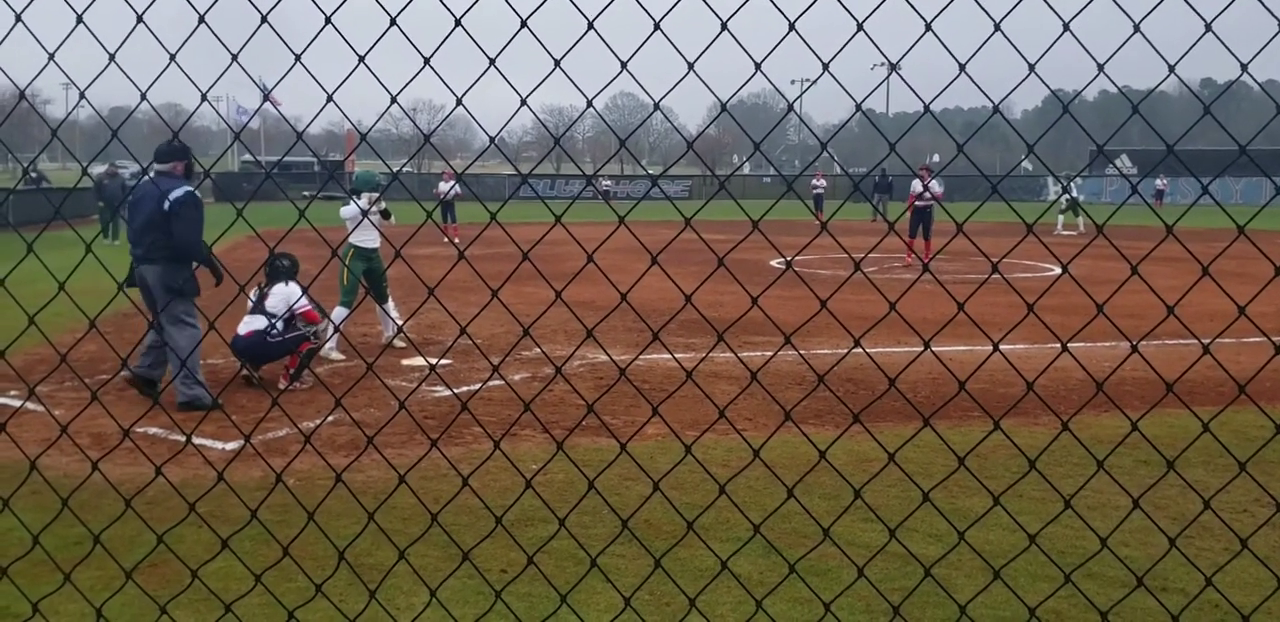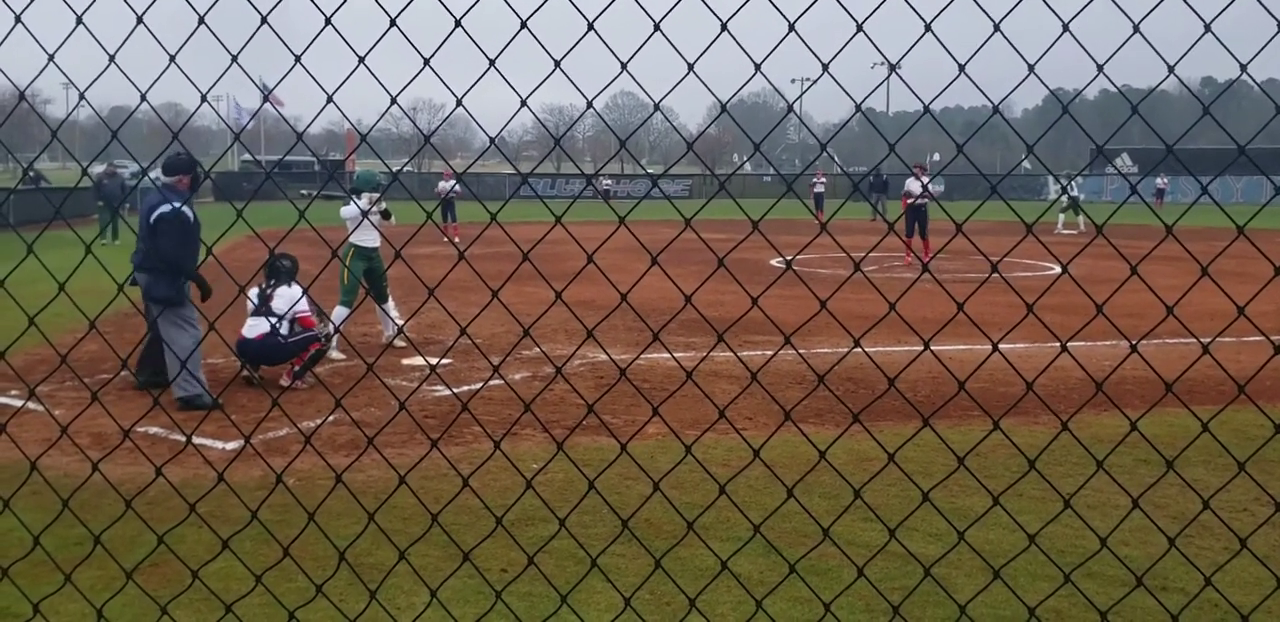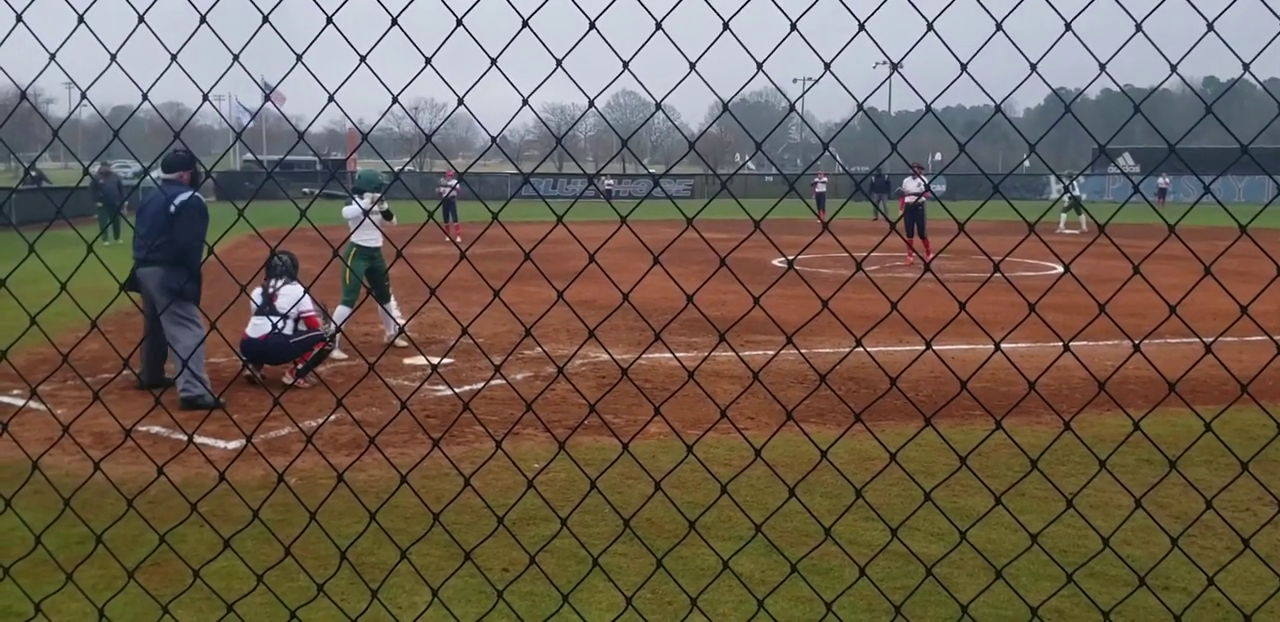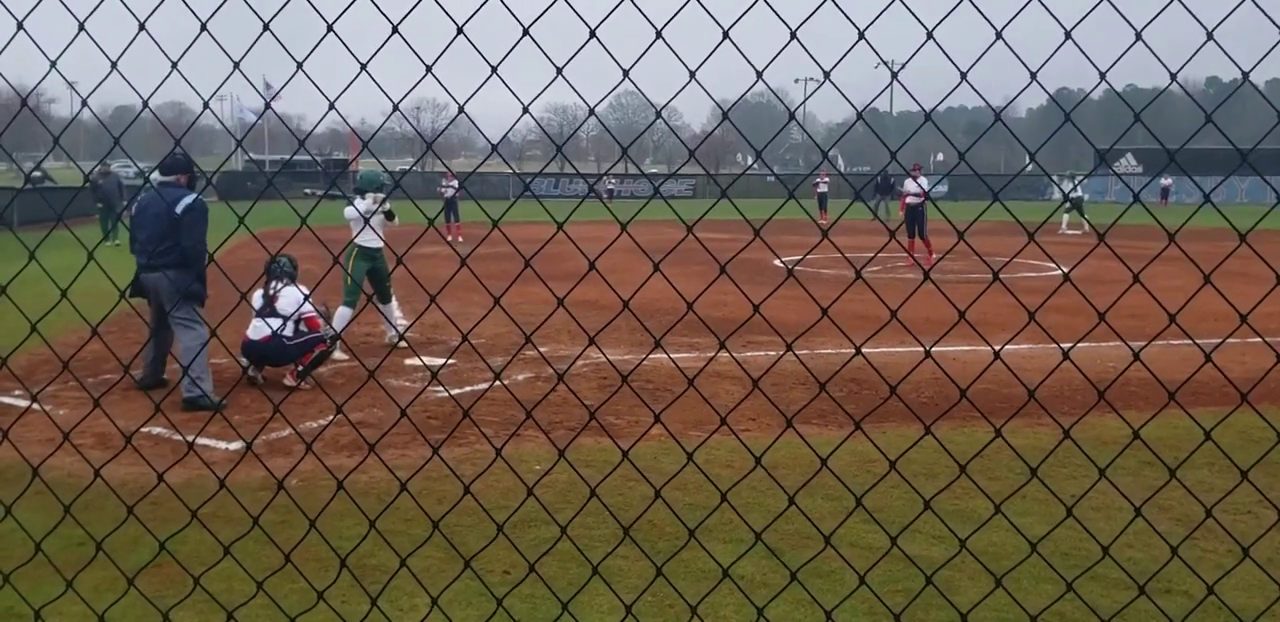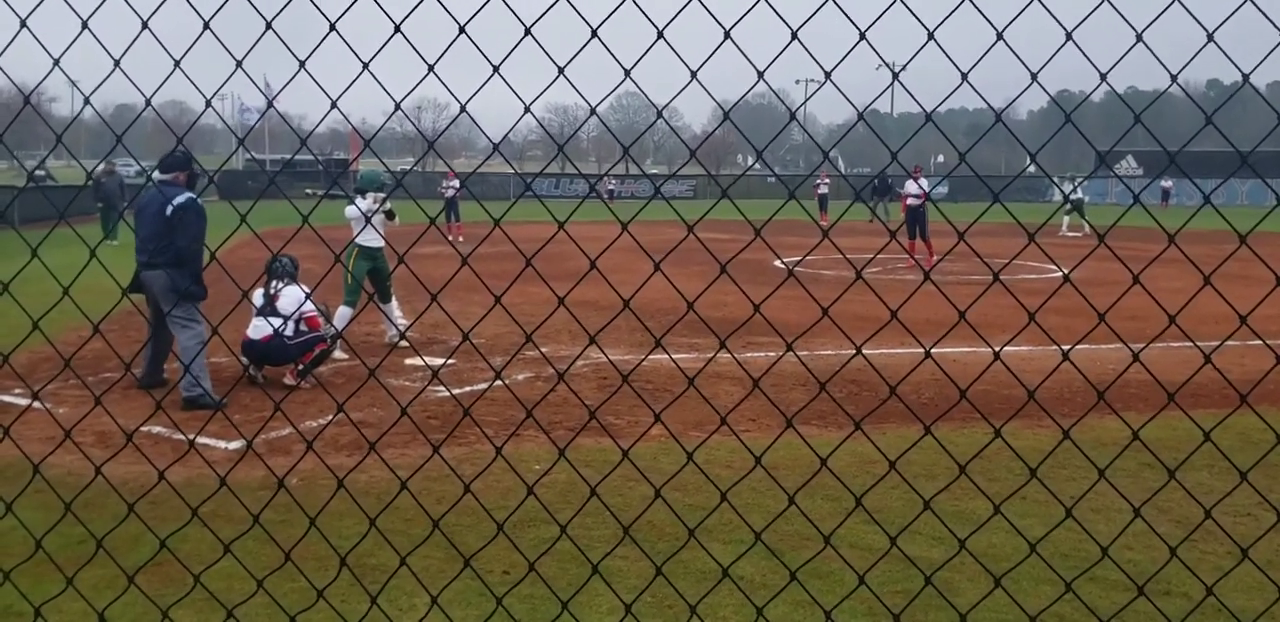
dt=0.4s
person 1, frame 1
left shoulder: (141, 188)
right shoulder: (182, 194)
left elbow: (133, 230)
right elbow: (188, 241)
right wrist: (212, 264)
left hip: (143, 266)
right hip: (168, 269)
left knee: (163, 323)
right knee: (184, 329)
left ankle: (145, 372)
right ankle: (192, 394)
person 1, frame 2
left shoulder: (159, 199)
right shoulder: (174, 209)
right elbow: (173, 255)
right wrist: (199, 280)
left hip: (151, 274)
right hip: (162, 278)
left knee: (163, 327)
right knee: (185, 332)
right ankle: (191, 392)
person 1, frame 3
left shoulder: (150, 197)
right shoulder: (189, 199)
left elbow: (138, 239)
right elbow: (189, 245)
left wrist: (147, 263)
right wrist: (195, 280)
left hip: (144, 270)
right hip: (169, 273)
left knee: (155, 325)
right knee: (188, 330)
left ankle: (150, 376)
right ankle: (193, 392)
person 1, frame 4
left shoulder: (142, 200)
right shoulder: (190, 202)
left elbow: (133, 243)
right elbow: (194, 247)
right wrist: (200, 281)
left hip: (148, 274)
right hip: (176, 276)
left knee: (159, 326)
right knee: (193, 332)
left ankle: (150, 376)
right ankle: (196, 393)
person 1, frame 5
left shoulder: (145, 198)
right shoulder: (185, 201)
left elbow: (143, 239)
right elbow: (187, 247)
right wrist: (197, 280)
left hip: (148, 272)
right hip: (173, 275)
left knee: (159, 325)
right knee: (191, 330)
left ankle: (150, 375)
right ankle: (195, 392)
person 2, frame 1
left shoulder: (374, 205)
right shoulder: (352, 204)
left elbow: (390, 221)
right elbow: (344, 214)
left wrist: (381, 205)
right wrist: (365, 201)
left hip: (373, 254)
right hip: (354, 254)
left knee: (383, 296)
right knee: (347, 300)
left ankle: (390, 335)
right ankle: (328, 346)
person 2, frame 2
left shoulder: (375, 205)
right shoulder: (352, 204)
left elbow: (390, 221)
right elbow: (345, 214)
left wrist: (381, 206)
right wrist: (366, 201)
left hip: (374, 254)
right hip: (355, 254)
left knee: (383, 296)
right knee: (347, 299)
left ankle: (390, 334)
right ankle: (329, 345)
person 2, frame 3
left shoulder: (376, 205)
right shoulder: (355, 204)
left elbow: (391, 221)
right elbow: (347, 214)
left wrist: (383, 206)
right wrist: (368, 201)
left hip: (376, 253)
right hip: (357, 253)
left knee: (385, 295)
right knee: (349, 299)
left ankle: (392, 334)
right ankle: (331, 344)
person 2, frame 4
left shoulder: (378, 205)
right shoulder: (356, 204)
left elbow: (393, 221)
right elbow: (349, 214)
left wrist: (385, 206)
right wrist: (370, 201)
left hip: (378, 254)
right hip: (358, 254)
left knee: (386, 295)
right knee: (350, 300)
left ankle: (393, 335)
right ankle: (332, 346)
person 2, frame 5
left shoulder: (379, 204)
right shoulder: (357, 203)
left elbow: (393, 221)
right elbow: (349, 214)
left wrist: (386, 205)
right wrist: (371, 201)
left hip: (378, 254)
right hip: (359, 254)
left knee: (386, 295)
right knee: (351, 299)
left ankle: (393, 334)
right ankle: (332, 345)
person 3, frame 1
left shoulder: (257, 290)
right shoulder: (291, 287)
right elbow: (312, 319)
left hip: (238, 345)
right hip: (258, 345)
right knee: (312, 333)
left ankle: (251, 367)
right ankle: (290, 378)
person 3, frame 2
left shoulder: (254, 291)
right shoulder: (295, 290)
right elbow: (307, 324)
right wrist: (319, 325)
left hip: (244, 347)
right hip: (270, 348)
right knee: (322, 336)
left ankle: (251, 367)
right ankle: (293, 376)
person 3, frame 3
left shoulder: (257, 291)
right shoulder: (298, 289)
right elbow: (313, 324)
right wrist: (320, 320)
left hip: (248, 346)
right hip: (276, 347)
right knee: (327, 337)
left ankle: (254, 366)
right ankle: (296, 374)
person 3, frame 4
left shoulder: (259, 293)
right shoulder: (299, 291)
right elbow: (314, 325)
right wrist: (324, 323)
left hip: (250, 348)
right hip: (276, 349)
right knee: (328, 337)
left ankle: (255, 367)
right ankle: (296, 375)
person 3, frame 5
left shoulder: (259, 292)
right shoulder: (300, 290)
right elbow: (314, 324)
right wrist: (323, 321)
left hip: (249, 348)
right hip: (276, 349)
right knee: (329, 336)
left ankle: (255, 367)
right ankle: (297, 374)
